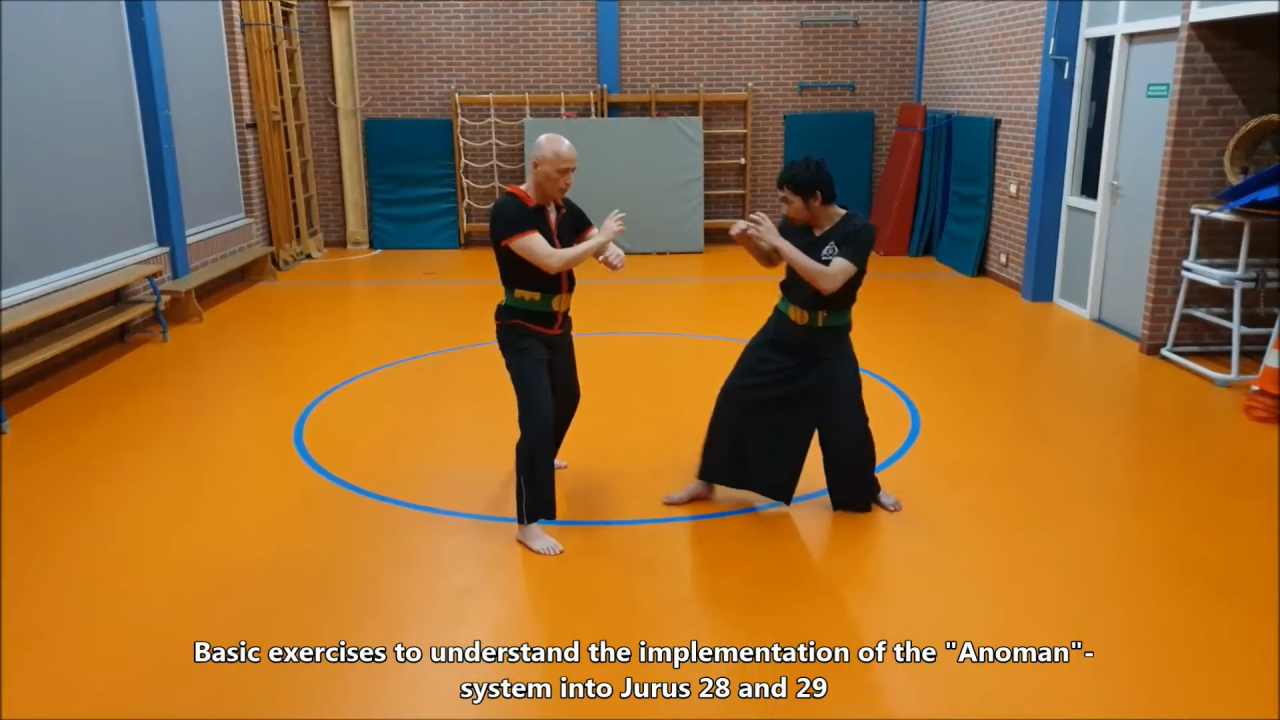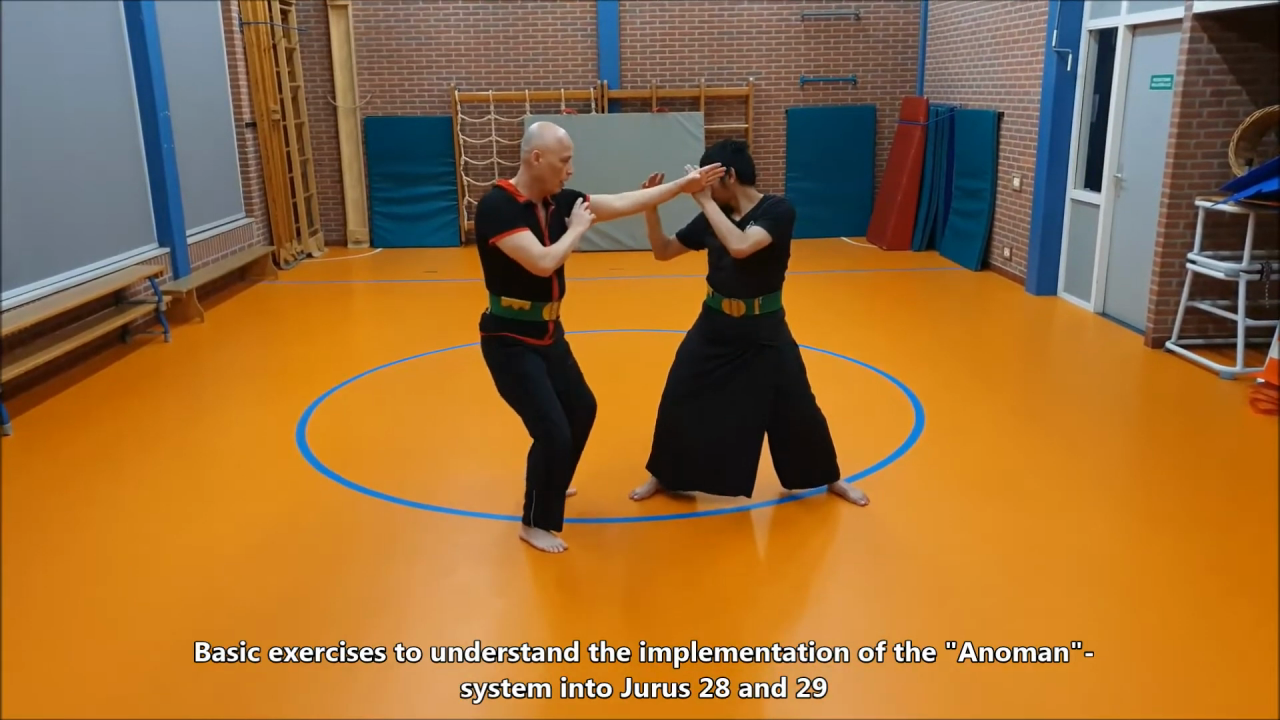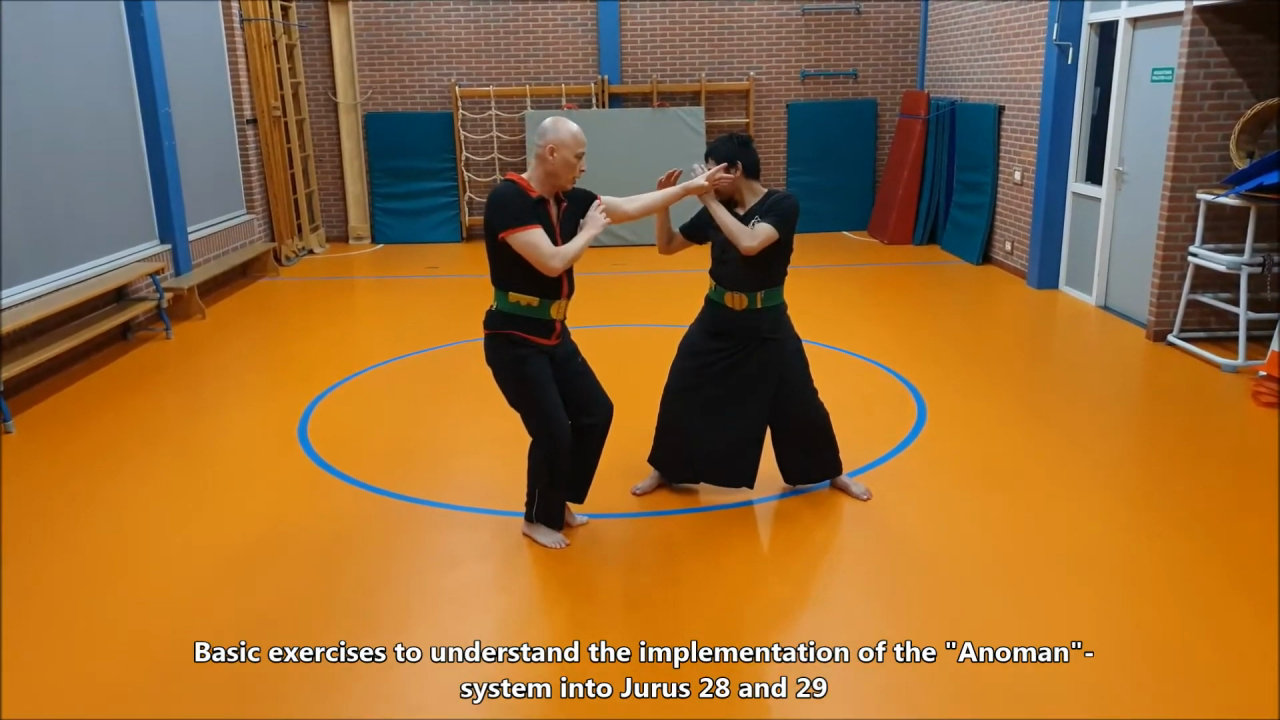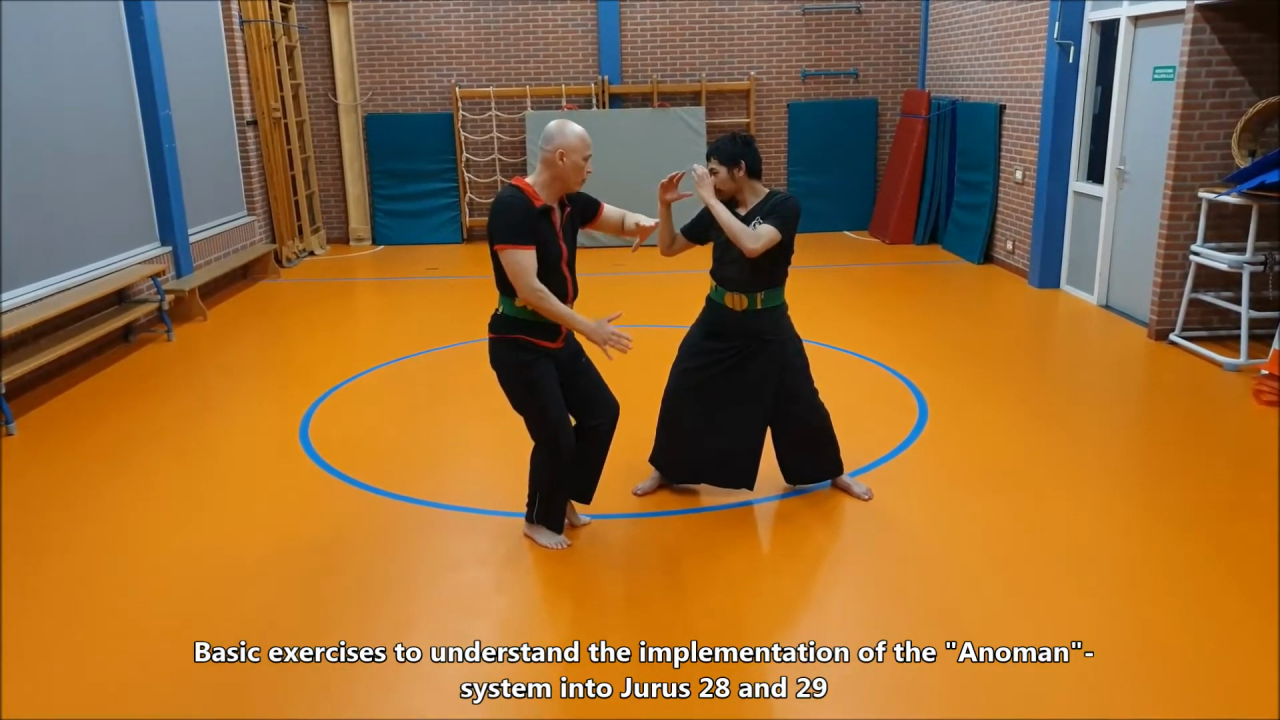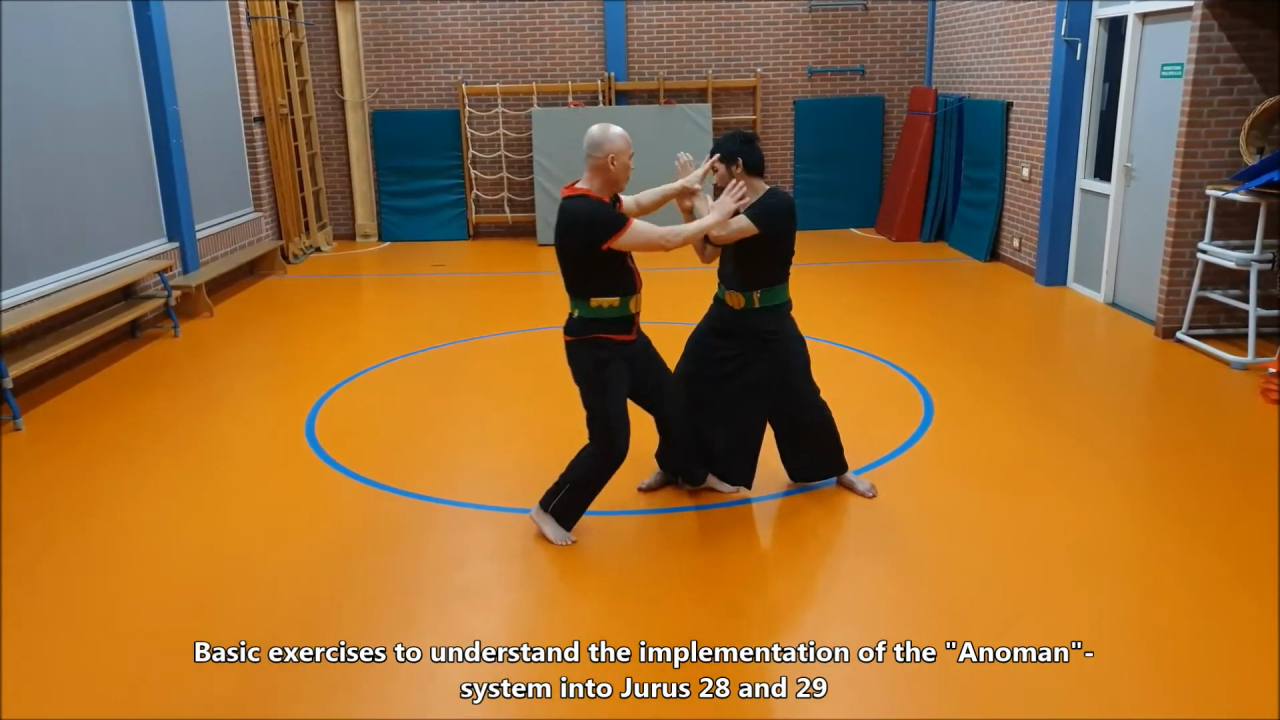
dt=1s
person 1, frame 1
left shoulder: (566, 208)
right shoulder: (509, 210)
left elbow: (603, 246)
right elbow: (551, 260)
left wrist: (614, 253)
right wrist: (601, 238)
left hip: (557, 324)
right hip: (522, 329)
left knee: (565, 400)
right knee: (538, 415)
left ankle: (539, 458)
right ankle: (528, 524)
person 1, frame 2
left shoulder: (558, 201)
right shoulder: (497, 206)
left elbow: (622, 203)
right elbow: (542, 262)
left wrist: (682, 185)
right wrist: (577, 228)
left hip: (548, 333)
right hip: (510, 341)
left knee: (581, 410)
right knee: (553, 432)
left ankle: (551, 482)
right ankle: (535, 524)
person 1, frame 3
left shoulder: (568, 199)
right shoulder: (507, 200)
left elbow: (628, 207)
right elbow: (552, 262)
left wrist: (690, 187)
right wrist: (590, 231)
left hip: (553, 333)
right hip: (514, 339)
left knee: (595, 413)
right knee: (552, 432)
left ankle: (558, 502)
right ankle: (539, 518)
person 1, frame 4
left shoulder: (570, 202)
right shoulder: (511, 207)
left elbow: (620, 219)
right elbow: (528, 289)
left wrist: (639, 222)
right wrist: (588, 328)
left hip: (557, 336)
right hip: (519, 343)
left knee: (602, 413)
right knee: (555, 436)
left ankle: (564, 499)
right ankle: (540, 520)
person 1, frame 5
left shoulder: (595, 199)
right shoulder: (585, 214)
left elbow: (634, 206)
right elbow: (662, 240)
left wrist: (684, 185)
right wrist: (713, 217)
left hip: (624, 333)
right hip: (596, 342)
left knee: (670, 401)
right knee: (610, 442)
right ankle: (552, 512)
person 2, frame 1
left shoulder: (858, 232)
right shoulder: (795, 224)
left elbow: (829, 281)
right elbow: (771, 261)
left wrist: (779, 241)
right wrist: (749, 241)
left hip: (828, 342)
right hip: (782, 330)
left knee: (847, 423)
right knee: (735, 400)
left ankle: (865, 489)
right ankle: (706, 482)
person 2, frame 2
left shoulder: (778, 211)
right shoulder: (713, 216)
left elbow: (741, 246)
right elbow: (662, 251)
left wrist: (705, 202)
right wrist: (651, 206)
left hip: (764, 329)
right hip: (714, 326)
left knee: (797, 409)
right knee: (677, 403)
left ankle: (831, 478)
right ankle: (663, 476)
person 2, frame 3
left shoulder: (782, 205)
right shoulder: (717, 209)
left elbow: (750, 243)
right elbow: (667, 246)
left wrist: (710, 201)
left hip: (766, 324)
right hip: (716, 319)
left knee: (800, 403)
right knee: (680, 396)
left ankle: (832, 473)
right ankle: (665, 470)
person 2, frame 4
left shoulder: (784, 206)
right shoulder: (719, 210)
left elbow: (752, 245)
right elbow: (669, 248)
left wrist: (709, 199)
right wrist: (665, 205)
left hip: (766, 324)
right hip: (717, 319)
left knee: (800, 403)
right knee: (681, 395)
left ankle: (834, 473)
right ankle: (666, 470)
person 2, frame 5
left shoulder: (778, 204)
left elbow: (720, 233)
right elbow: (705, 254)
left wrist: (693, 188)
right wrist: (688, 211)
left hip: (768, 321)
right hip: (725, 316)
left knee: (799, 401)
right knee: (685, 390)
left ankle: (839, 470)
right ankle: (673, 468)
